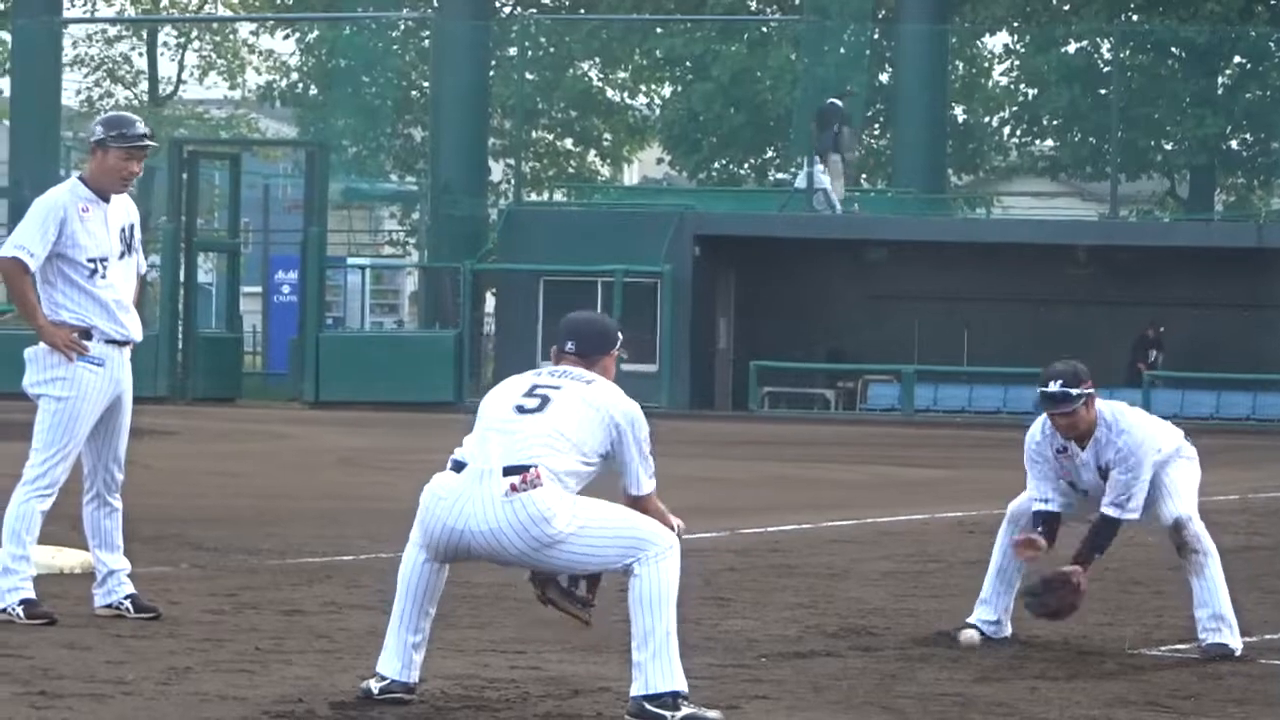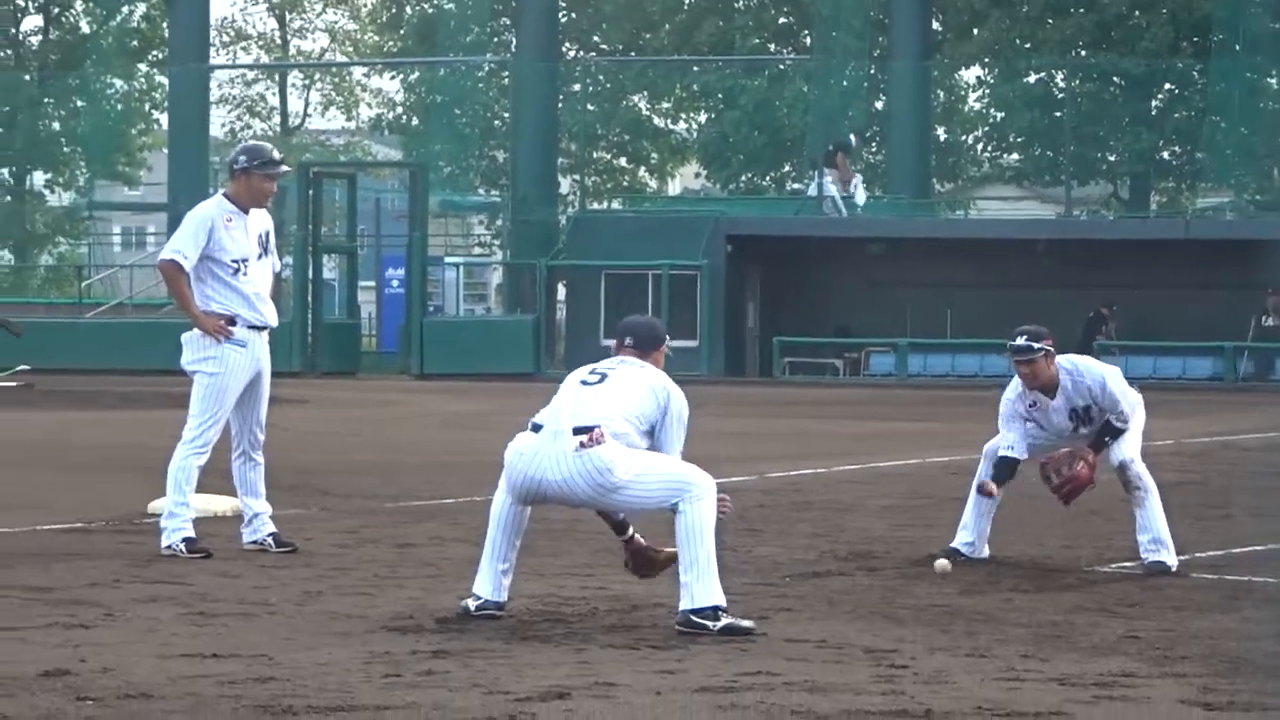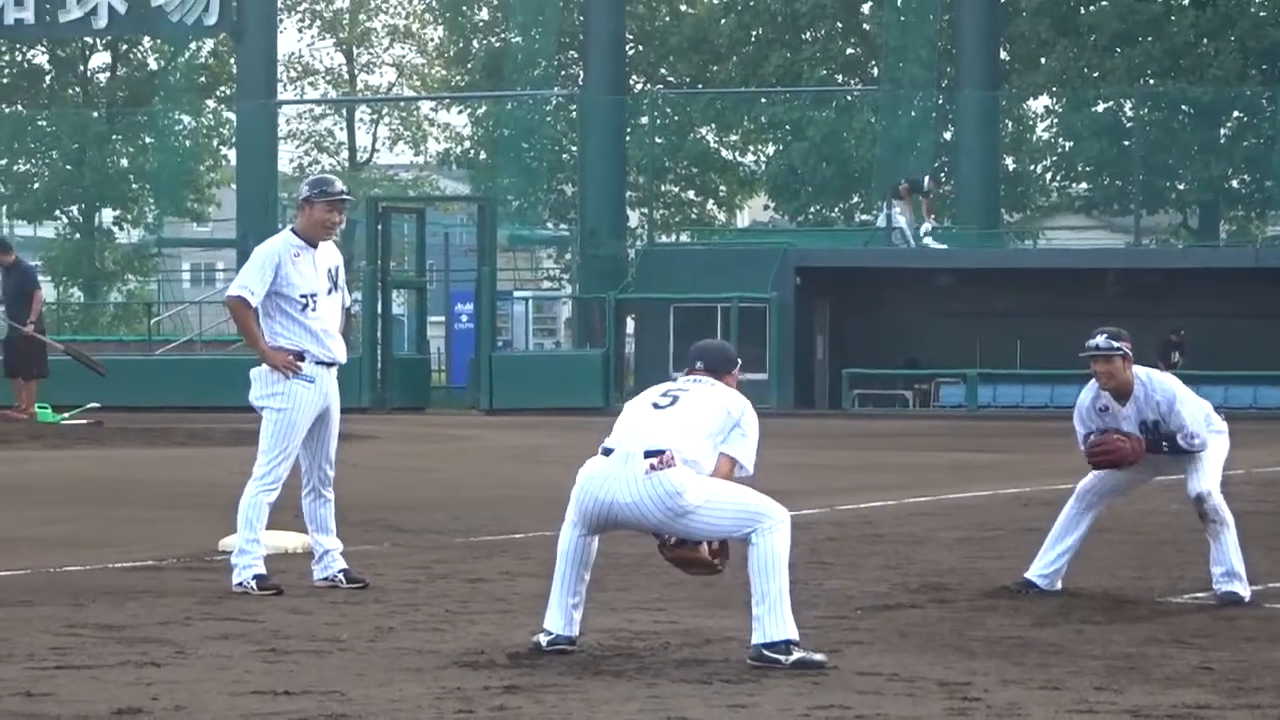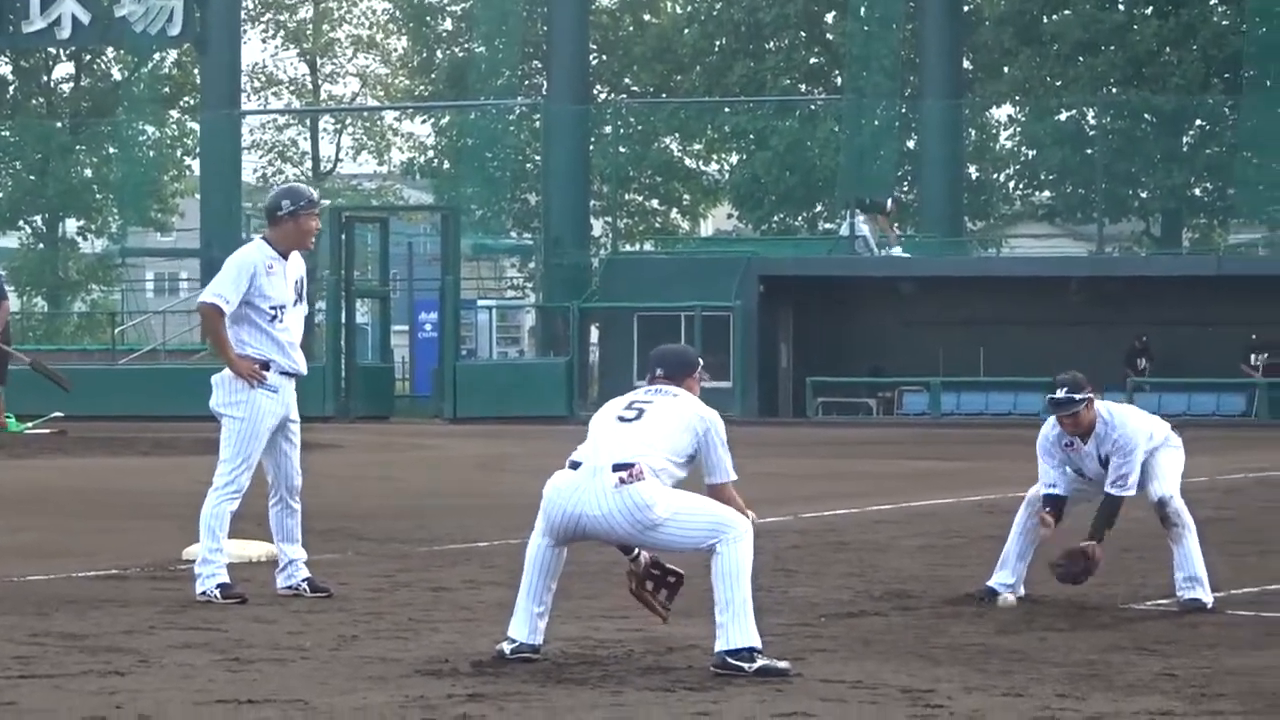
dt=1s
person 1, frame 1
left shoulder: (126, 208)
right shoulder: (60, 203)
right wrist: (43, 326)
left hip: (119, 359)
right hip: (77, 360)
left knee: (107, 482)
right knee: (43, 477)
left ankle: (114, 588)
person 1, frame 2
left shoulder: (263, 219)
right shoulder: (208, 215)
right elbow: (169, 263)
right wrist: (197, 317)
left hip: (259, 342)
right hip: (224, 343)
left knee: (251, 442)
right knee: (198, 438)
left ankle: (257, 528)
right ankle: (176, 531)
person 1, frame 3
left shoulder: (332, 254)
right shoulder: (275, 251)
right elbow: (237, 299)
right wrist: (265, 352)
left hip: (328, 378)
right hip: (293, 379)
left knee: (321, 478)
right knee: (269, 475)
left ankle: (328, 564)
right ankle: (247, 569)
person 1, frame 4
left shoulder: (296, 263)
right shoulder: (250, 259)
right elbow: (209, 306)
right wrist: (232, 360)
left hip: (286, 387)
right hip: (254, 388)
left knee: (288, 486)
right knee: (230, 483)
left ankle: (292, 573)
right ankle: (210, 577)
person 2, frame 1
left shoulder: (507, 386)
right shoulder: (618, 403)
right elbow: (641, 500)
left wrist: (532, 551)
right wrist: (670, 524)
left hip: (449, 502)
right hip: (522, 511)
left knee: (426, 541)
right knee: (656, 547)
left ankle: (394, 676)
person 2, frame 2
left shoulder: (580, 373)
right shoulder: (665, 386)
right elbow: (666, 470)
right wrist: (697, 501)
left hip: (530, 457)
right hip: (590, 462)
left knee: (512, 487)
right knee: (698, 487)
left ankle: (487, 596)
right ankle: (701, 610)
person 2, frame 3
left shoulder: (648, 395)
right shoulder: (737, 403)
right elbow: (721, 477)
left wrist: (660, 533)
right wrist: (699, 537)
left hip: (600, 479)
right hip: (661, 485)
left knee: (579, 521)
right knee: (771, 520)
left ankle: (558, 631)
right ankle: (774, 644)
person 2, frame 4
left shoulder: (613, 405)
right shoulder: (701, 413)
right elbow: (720, 492)
left wrist: (631, 553)
right wrist: (744, 515)
left hip: (566, 492)
right hip: (627, 497)
left knee: (548, 531)
right knee: (734, 531)
left ankle: (522, 639)
right ankle: (737, 652)
person 3, frame 1
left shoulder: (1129, 433)
right shoulder: (1040, 436)
left elbow: (1117, 512)
right elbow: (1044, 502)
left wrist: (1081, 564)
right wrist: (1042, 538)
right hip: (1089, 480)
left knee: (1183, 521)
right knee: (1019, 514)
person 3, frame 2
left shoulder: (1091, 374)
right shoulder: (1014, 397)
left elbow: (1123, 414)
right elbow: (1012, 452)
left wrist: (1091, 453)
right wrist: (995, 483)
left hip: (1115, 416)
right hip: (1053, 427)
left knee: (1127, 462)
right knee: (993, 453)
left ankle: (1159, 554)
right ankle: (969, 545)
person 3, frame 3
left shoulder: (1164, 389)
right shoulder: (1089, 400)
left elbow: (1195, 440)
left wrist: (1142, 445)
left hip: (1201, 435)
right hip: (1141, 448)
left knee: (1204, 493)
right knee: (1087, 492)
left ankle: (1231, 583)
right ankle: (1042, 576)
person 3, frame 4
left shoulder: (1123, 427)
right shoulder: (1051, 434)
left elbow: (1118, 492)
right elbow: (1054, 489)
left wrist: (1095, 539)
right wrist: (1050, 517)
left hip: (1156, 450)
right hip: (1093, 469)
left knee: (1165, 499)
right knee: (1035, 501)
left ankle: (1194, 592)
right ankle: (1005, 584)
